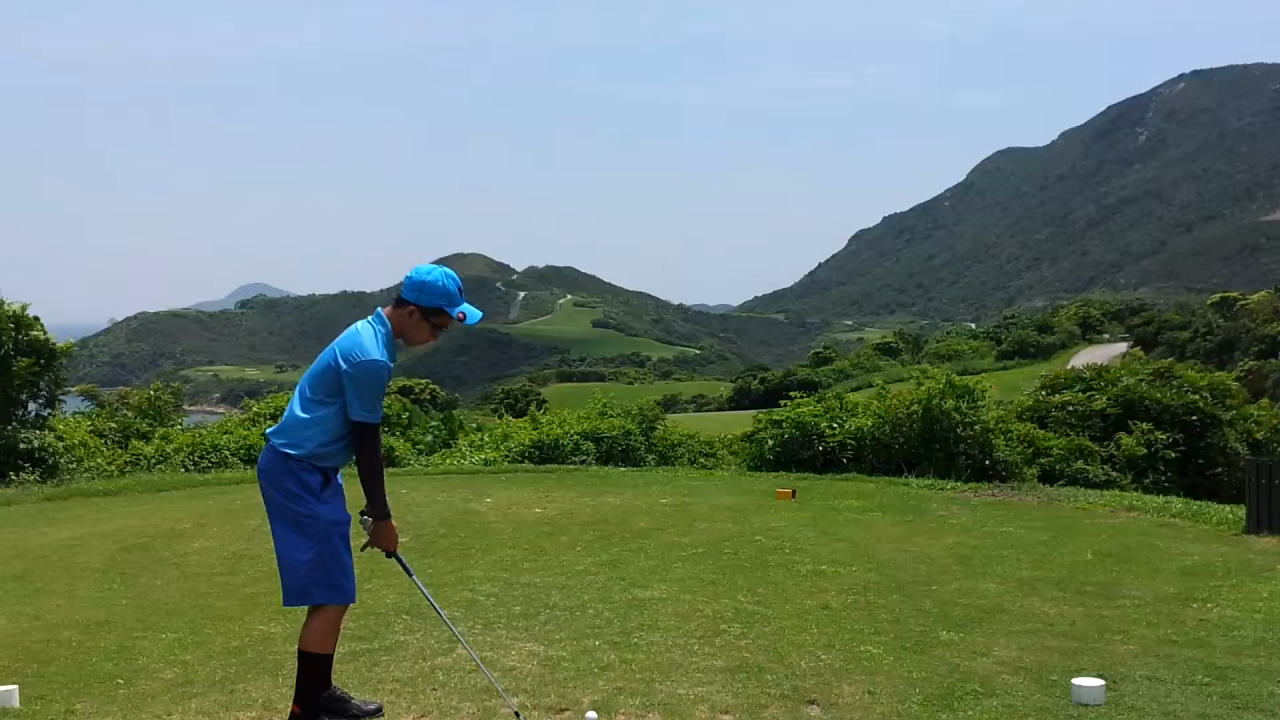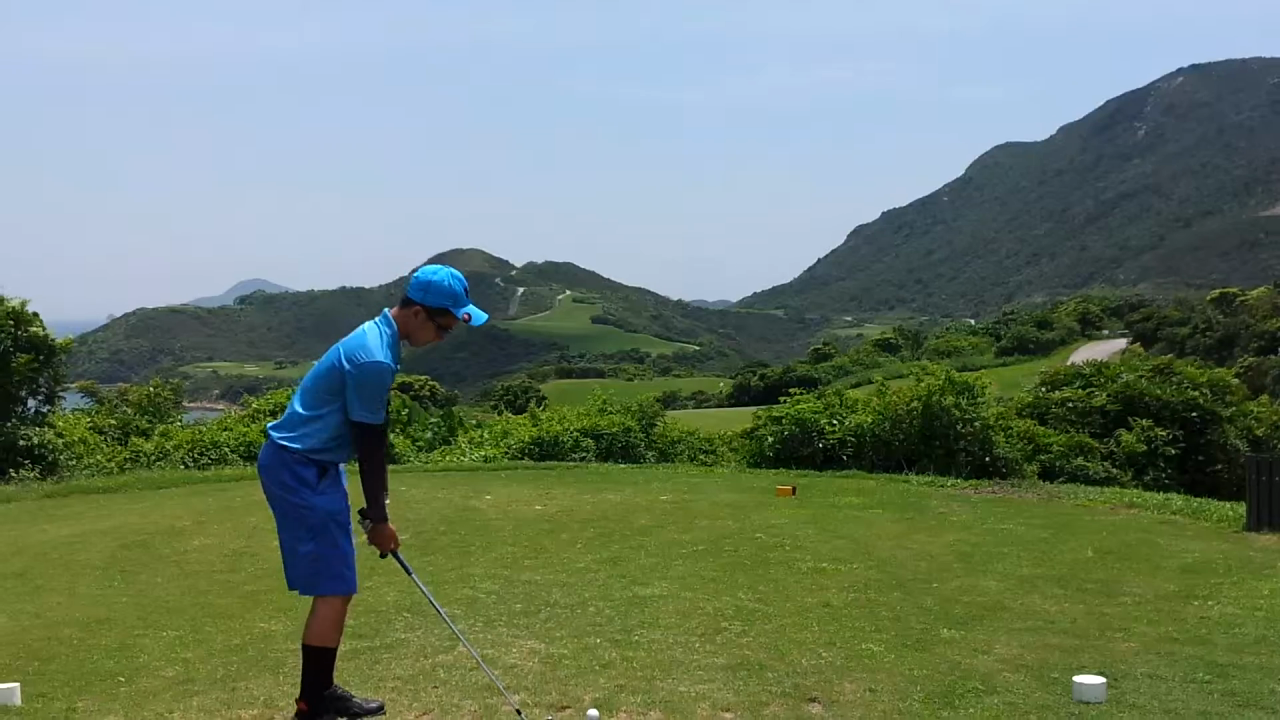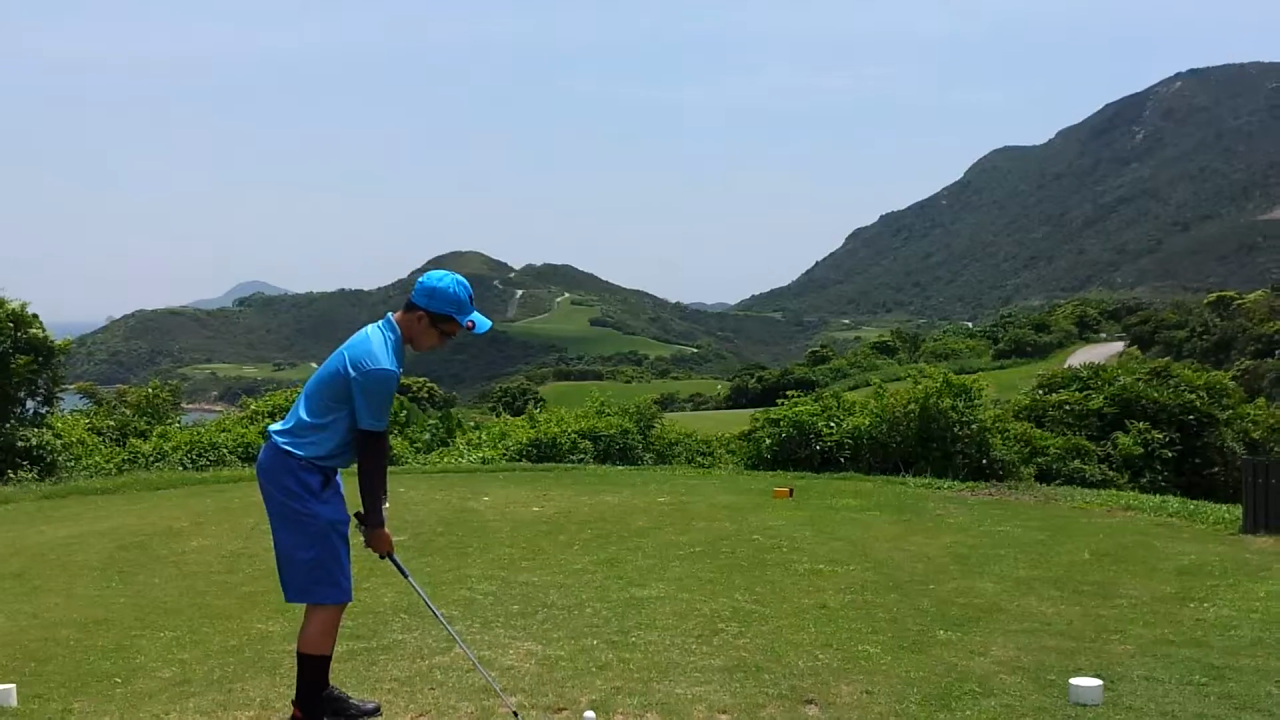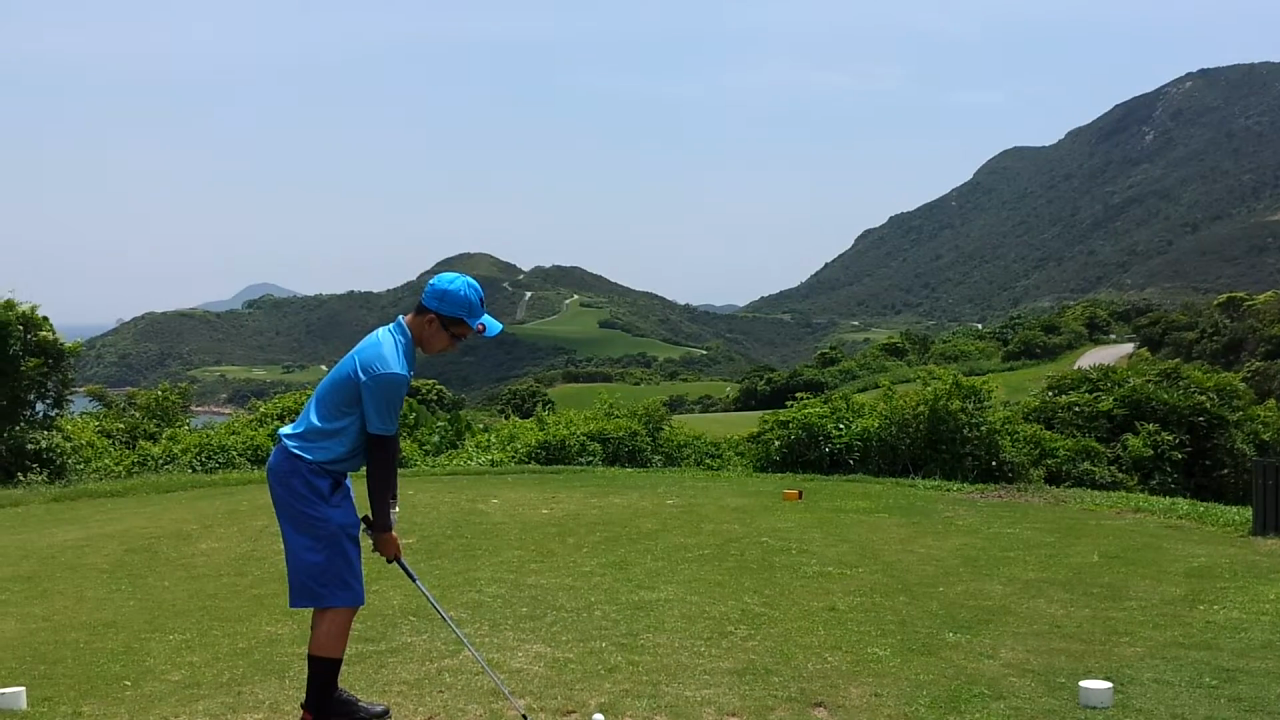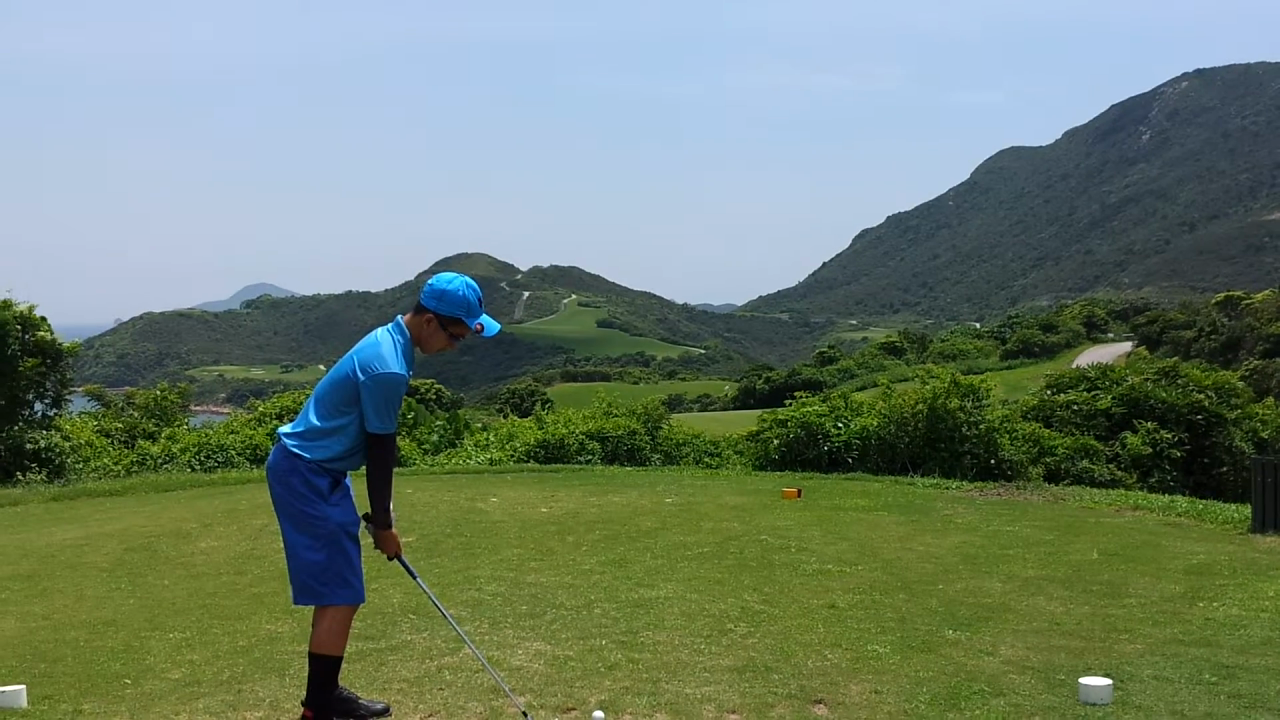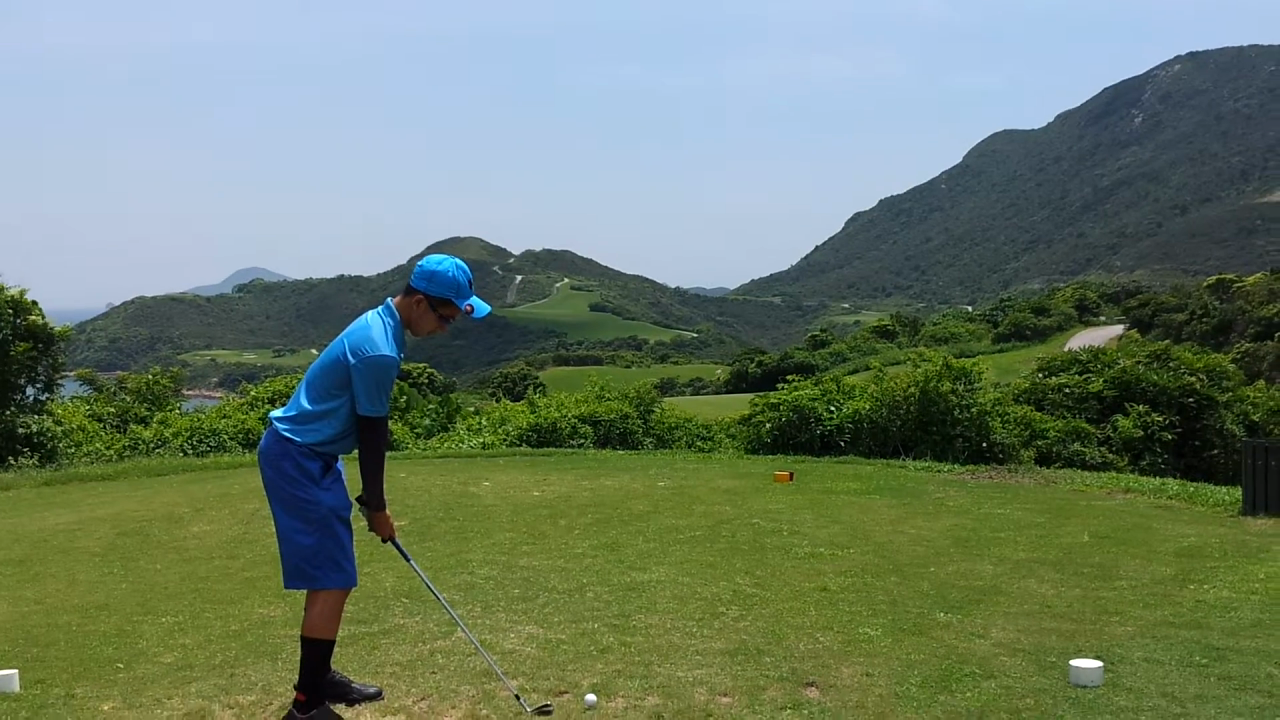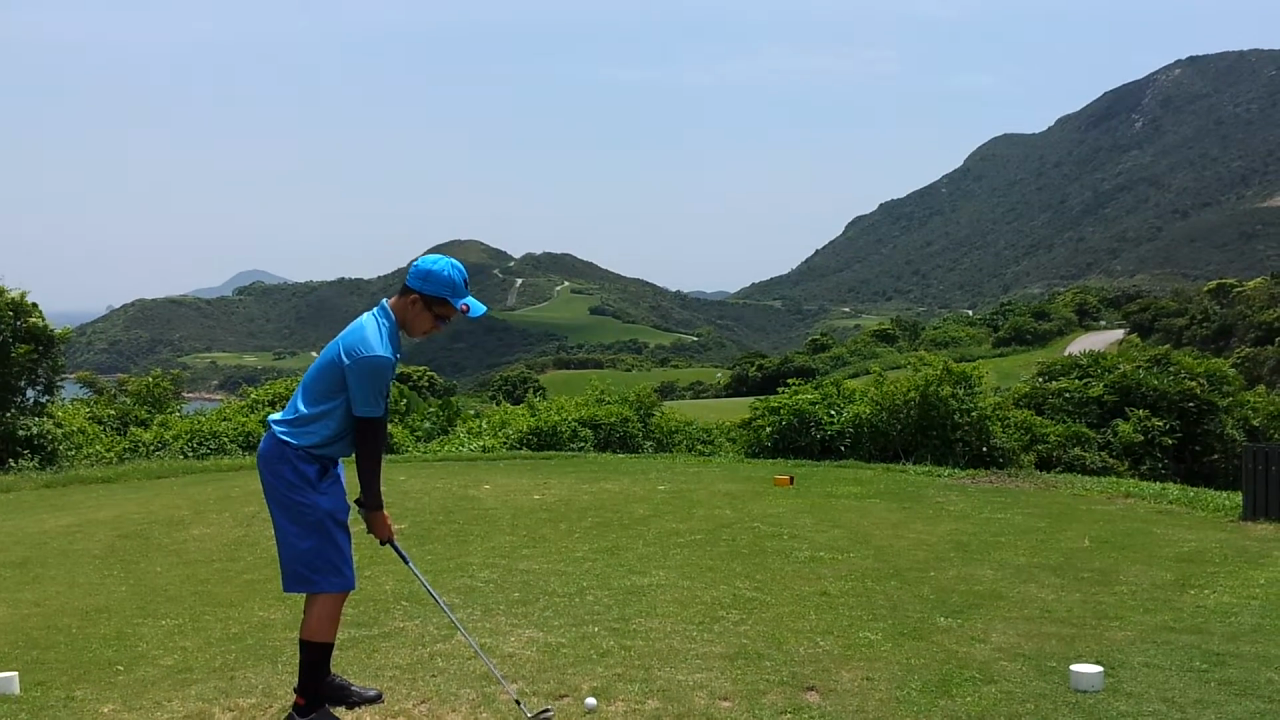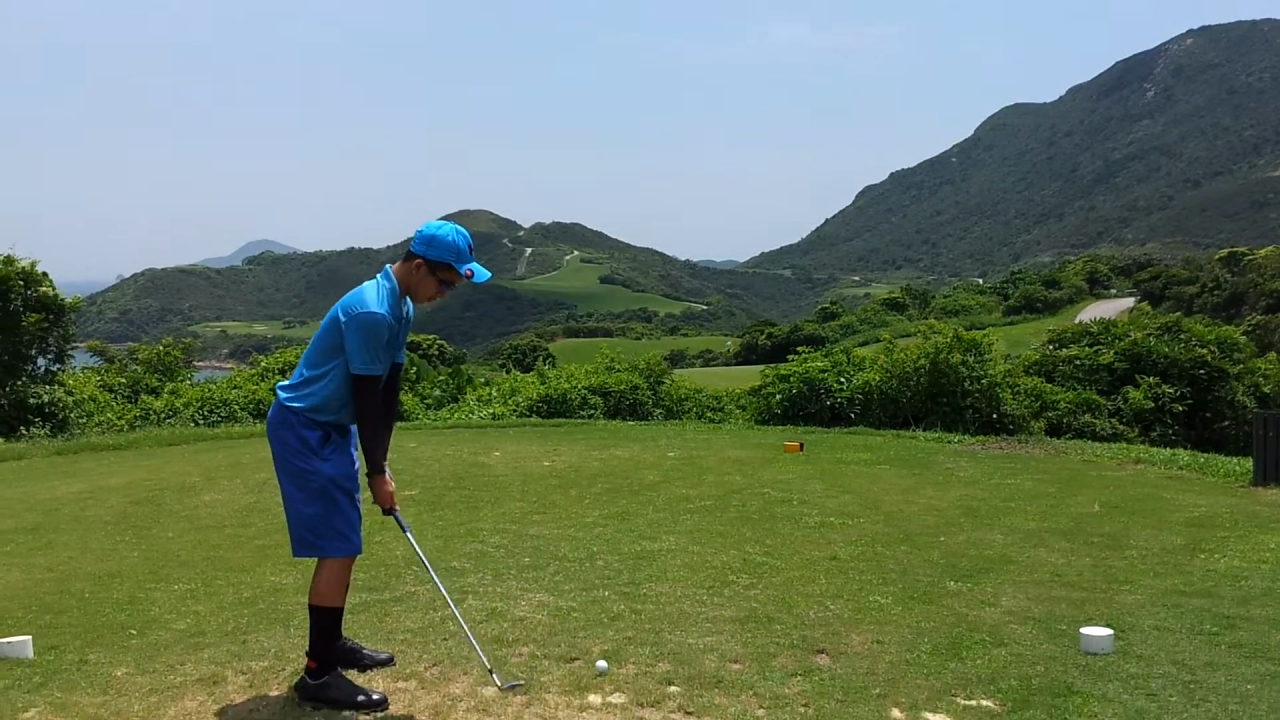
dt=0.2s
person 1, frame 1
left shoulder: (370, 335)
right shoulder: (369, 356)
left elbow: (366, 436)
right elbow: (366, 443)
left wrist: (376, 507)
right wrist: (382, 517)
left hip: (311, 468)
right hip: (297, 472)
left knee: (334, 589)
right knee: (331, 596)
person 1, frame 2
left shoulder: (377, 336)
right shoulder: (373, 358)
left elbow: (376, 435)
right elbow: (368, 443)
left wrist: (380, 504)
right wrist: (379, 519)
left hip: (312, 462)
right hip: (296, 466)
left knee: (336, 582)
right knee: (333, 588)
person 1, frame 3
left shoulder: (380, 337)
right shoulder: (379, 365)
left elbow: (375, 440)
right elbow: (370, 449)
left wrist: (380, 503)
right wrist: (374, 524)
left hip: (307, 466)
right hip: (297, 470)
left knee: (329, 589)
right knee: (328, 595)
person 1, frame 4
left shoulder: (390, 340)
right shoulder: (389, 368)
left elbow: (385, 445)
right elbow: (379, 453)
left wrist: (388, 507)
right wrist: (382, 527)
left hip: (314, 469)
right hip: (307, 475)
left knee: (336, 592)
right knee: (339, 597)
person 1, frame 5
left shoulder: (389, 340)
right shoulder: (388, 368)
left elbow: (382, 445)
right elbow: (378, 452)
left wrist: (381, 512)
right wrist: (382, 524)
left hip: (315, 468)
right hip: (306, 474)
left knee: (336, 590)
right knee: (340, 595)
person 1, frame 6
left shoulder: (380, 324)
right shoulder: (379, 350)
left elbow: (374, 427)
right elbow: (370, 434)
left wrist: (373, 497)
right wrist: (377, 506)
left hip: (307, 452)
right hip: (298, 458)
left knee: (328, 574)
right knee: (332, 579)
left ankle: (319, 676)
person 1, frame 7
left shoulder: (380, 329)
right shoulder: (373, 351)
left elbow: (375, 426)
right elbow: (366, 435)
left wrist: (371, 496)
right wrist: (374, 506)
left hip: (313, 458)
right hip: (296, 461)
left knee: (328, 577)
right knee: (331, 581)
left ankle: (319, 679)
person 1, frame 8
left shoulder: (400, 309)
right shoulder: (369, 310)
left elbow: (388, 389)
right elbow: (364, 397)
left wrist: (381, 463)
right wrist: (378, 474)
left hip: (332, 427)
right hip: (303, 428)
left knee: (345, 543)
right knee: (337, 546)
left ankle: (331, 644)
right ankle: (318, 674)
